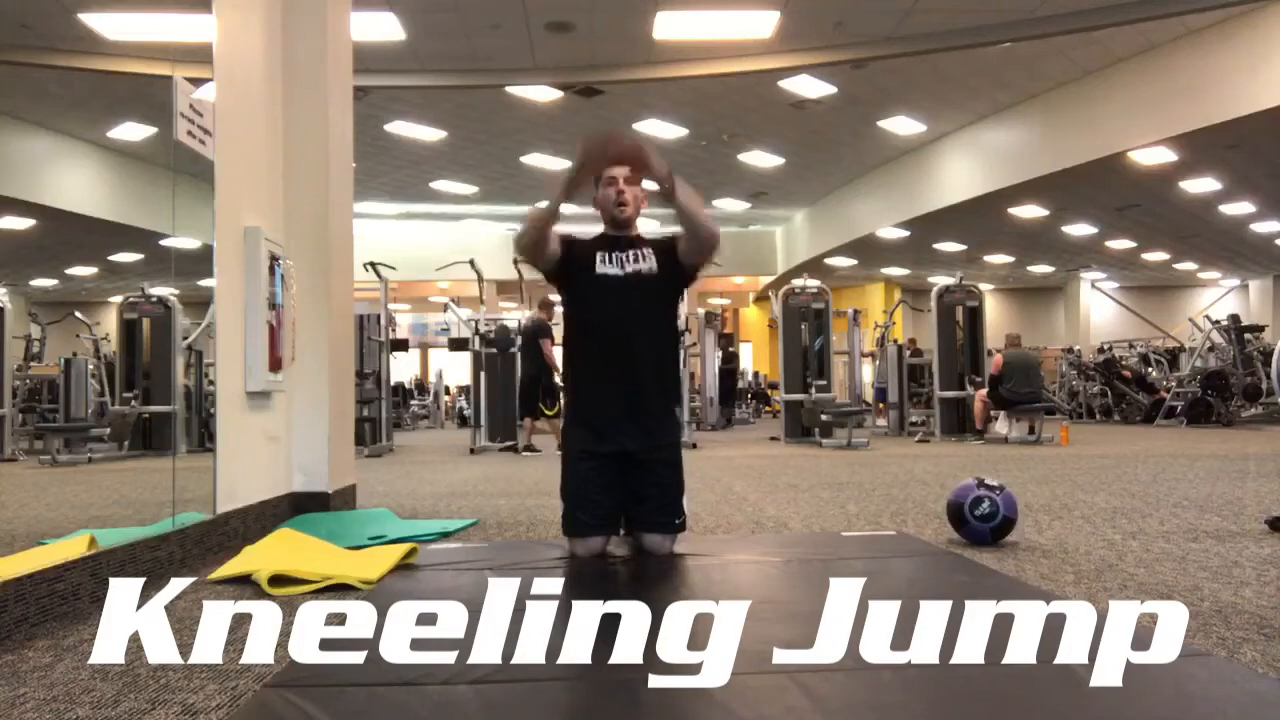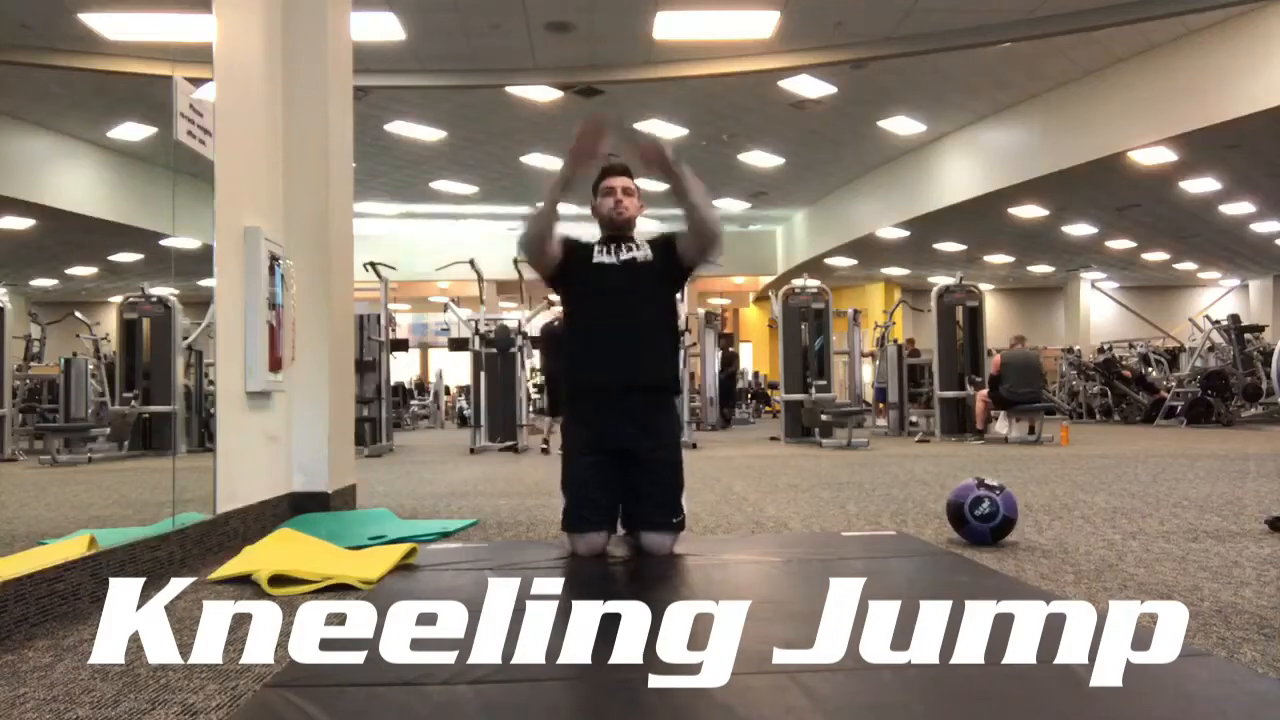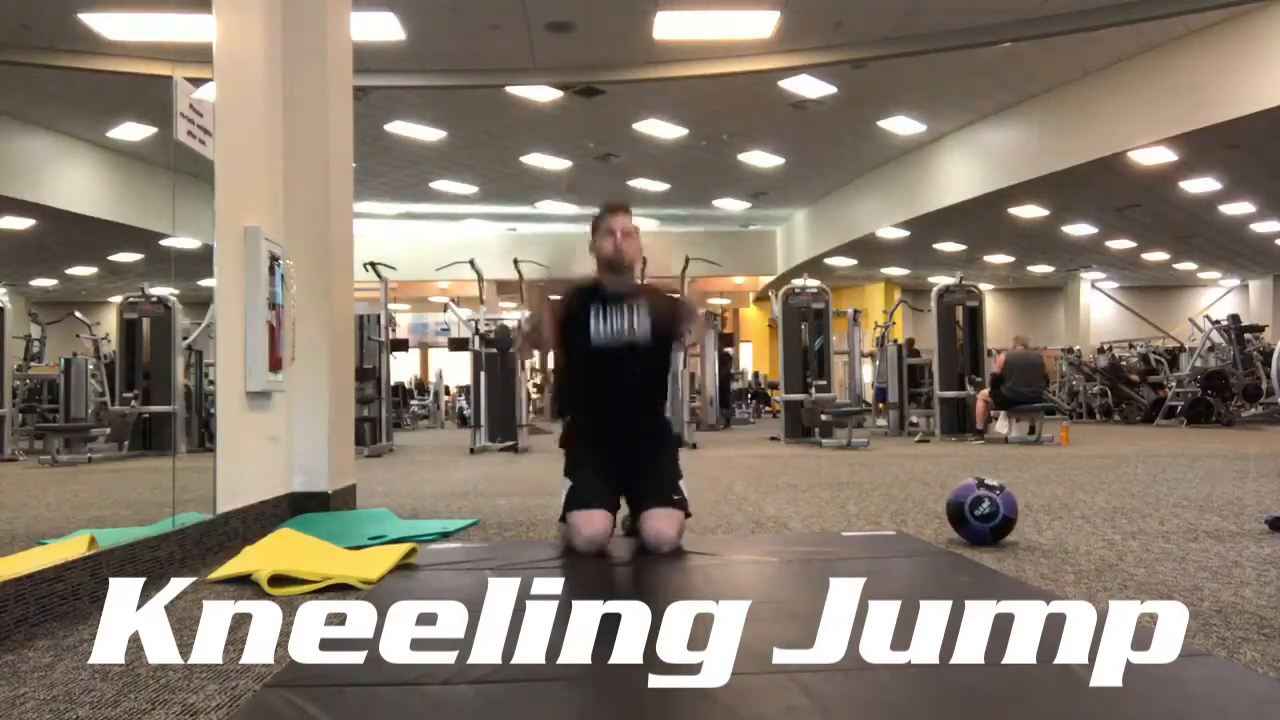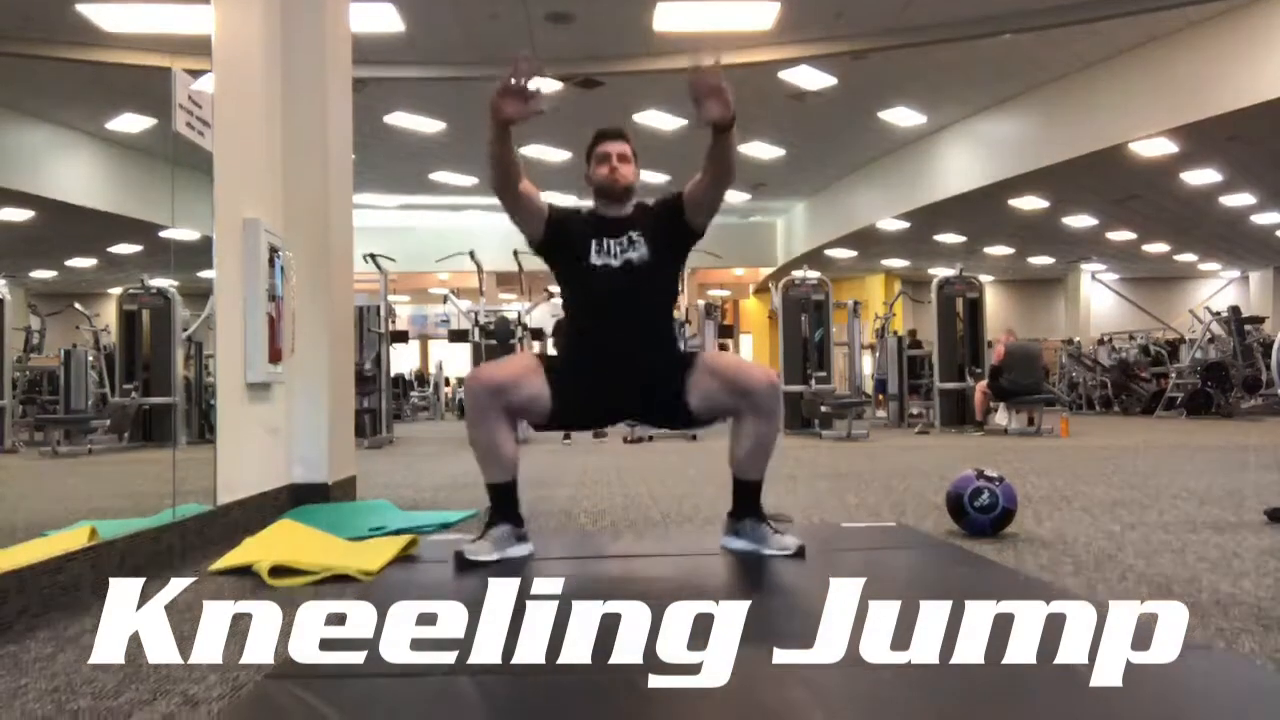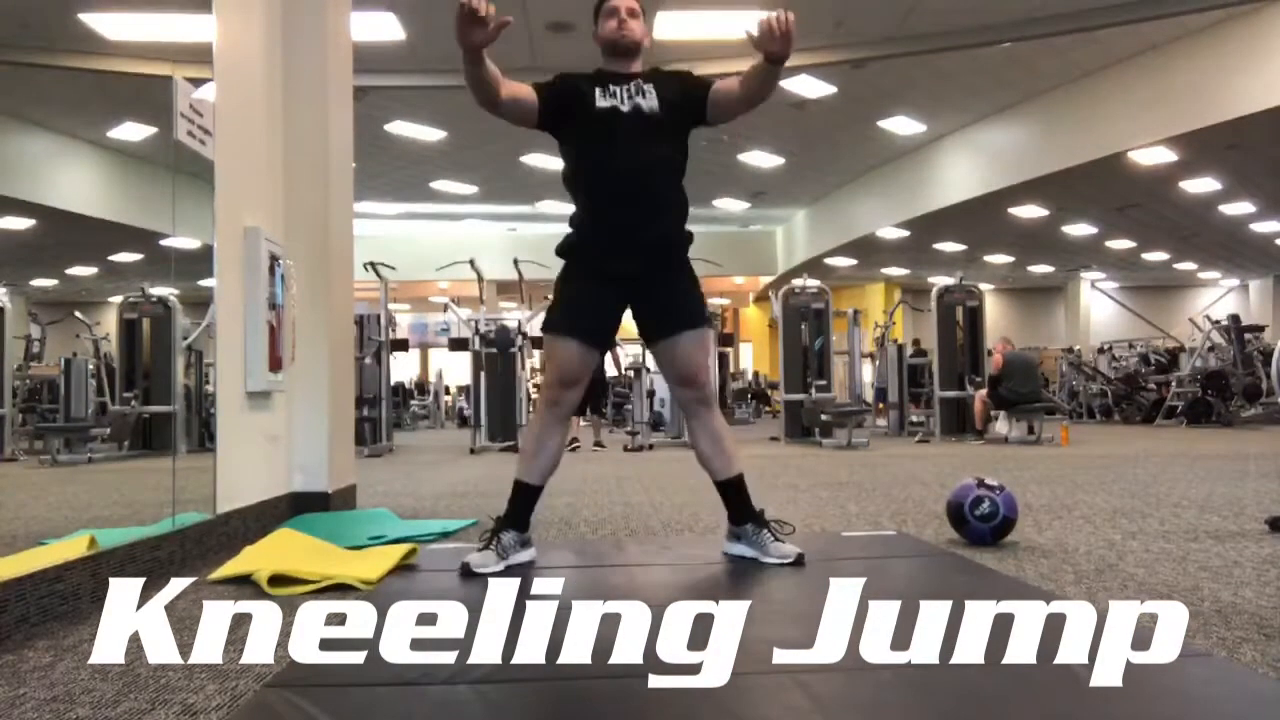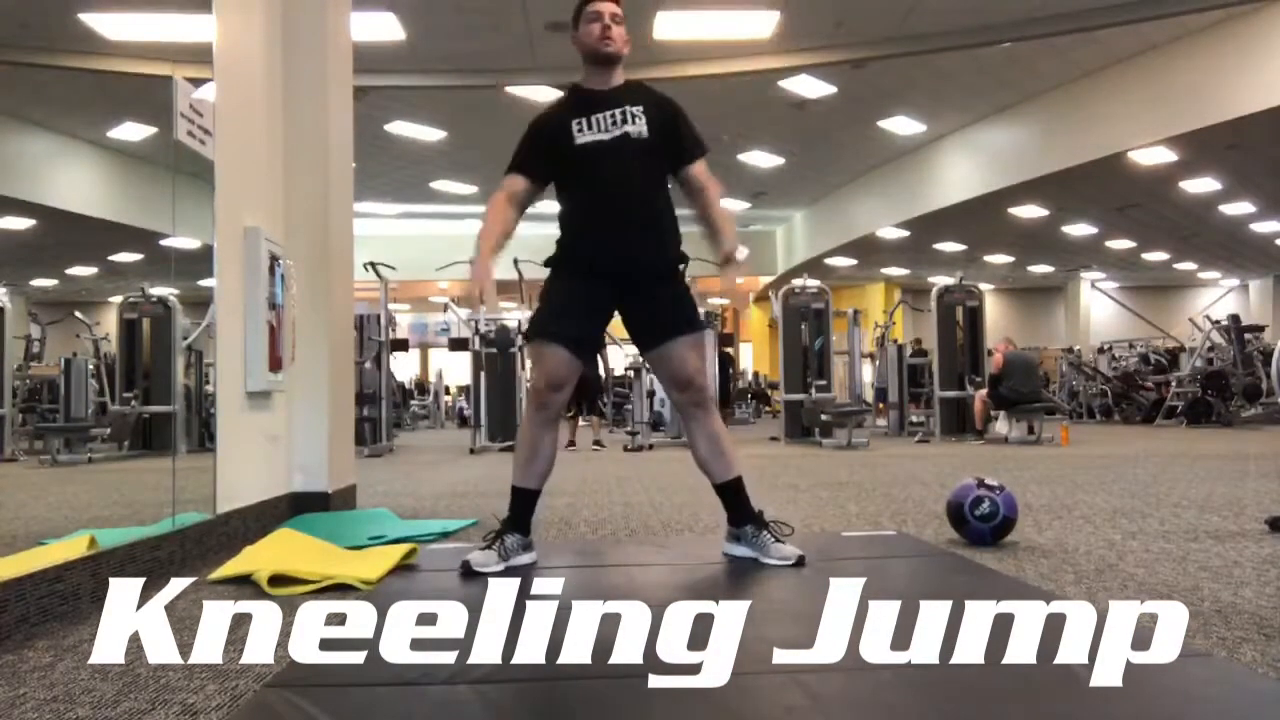
dt=0.5s
person 1, frame 1
left shoulder: (669, 250)
right shoulder: (574, 252)
left elbow: (709, 237)
right elbow: (527, 245)
left wrist: (666, 179)
right wrist: (572, 180)
left hip: (655, 423)
right hip: (589, 426)
left knee: (658, 547)
right knee: (586, 550)
person 1, frame 2
left shoulder: (663, 252)
right shoulder: (574, 256)
left elbow: (709, 233)
right elbow: (531, 243)
left wrist: (671, 169)
right wrist: (569, 172)
left hip: (654, 418)
right hip: (588, 422)
left knee: (658, 544)
right knee: (587, 546)
person 1, frame 3
left shoulder: (660, 303)
right shoulder: (574, 302)
left elbow: (693, 329)
right elbow: (534, 340)
left wrist: (685, 319)
right wrist: (539, 328)
left hip: (651, 445)
right hip: (591, 446)
left knee: (662, 537)
right knee: (589, 538)
left ankle: (640, 518)
person 1, frame 4
left shoulder: (666, 222)
right shoulder: (565, 230)
left elbow: (717, 183)
right elbow: (510, 192)
left wrist: (722, 129)
right wrist: (503, 128)
left hip: (660, 376)
right hip: (586, 378)
left knee: (761, 388)
right knee: (485, 386)
left ankle: (745, 520)
right ankle: (506, 524)
person 1, frame 5
left shoulder: (676, 89)
right shoulder: (571, 92)
left elbow: (745, 94)
right elbow: (496, 98)
left wrist: (773, 60)
right wrist: (474, 52)
left hip: (664, 261)
right hip: (592, 262)
left knee: (696, 393)
right knee: (559, 393)
left ankle: (745, 524)
right ankle: (513, 530)
person 1, frame 6
left shoulder: (659, 109)
right shoulder: (553, 121)
left elbow: (701, 185)
right elbow: (511, 197)
left wrist: (729, 253)
right wrist: (483, 260)
left hip: (656, 272)
right hip: (580, 273)
left knee: (694, 394)
right knee: (546, 393)
left ankle: (745, 525)
right ankle: (515, 533)
